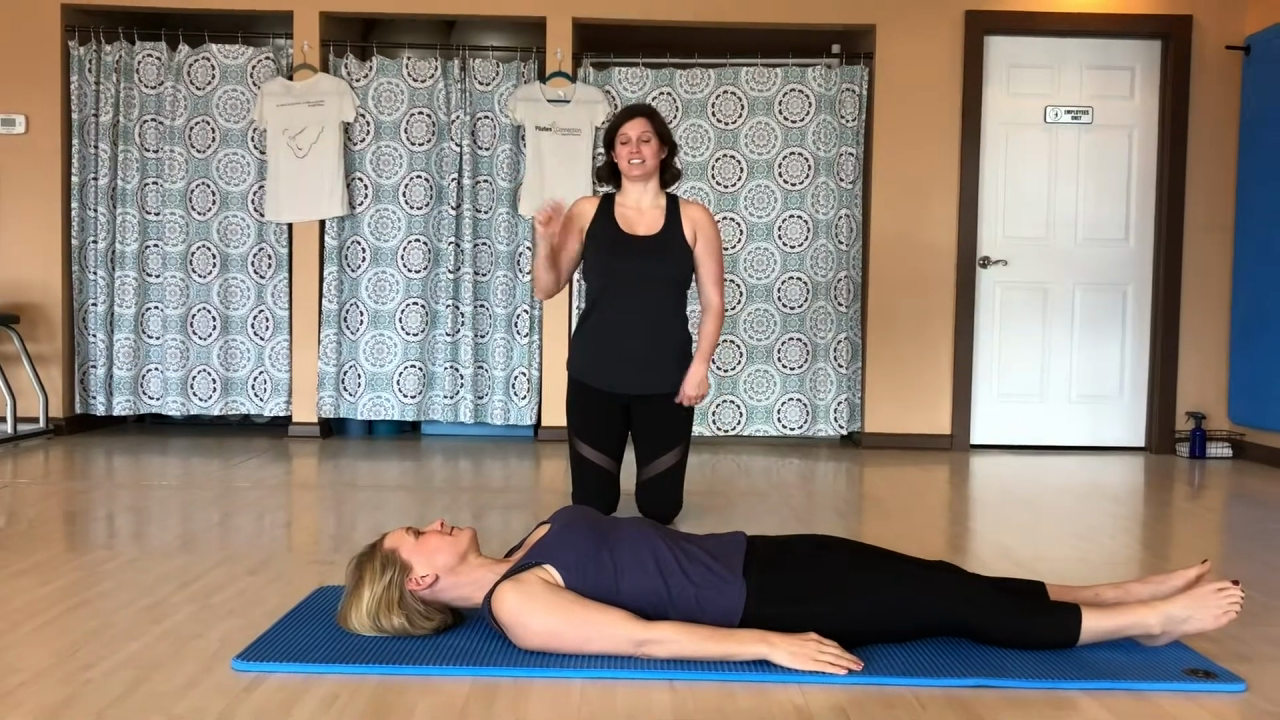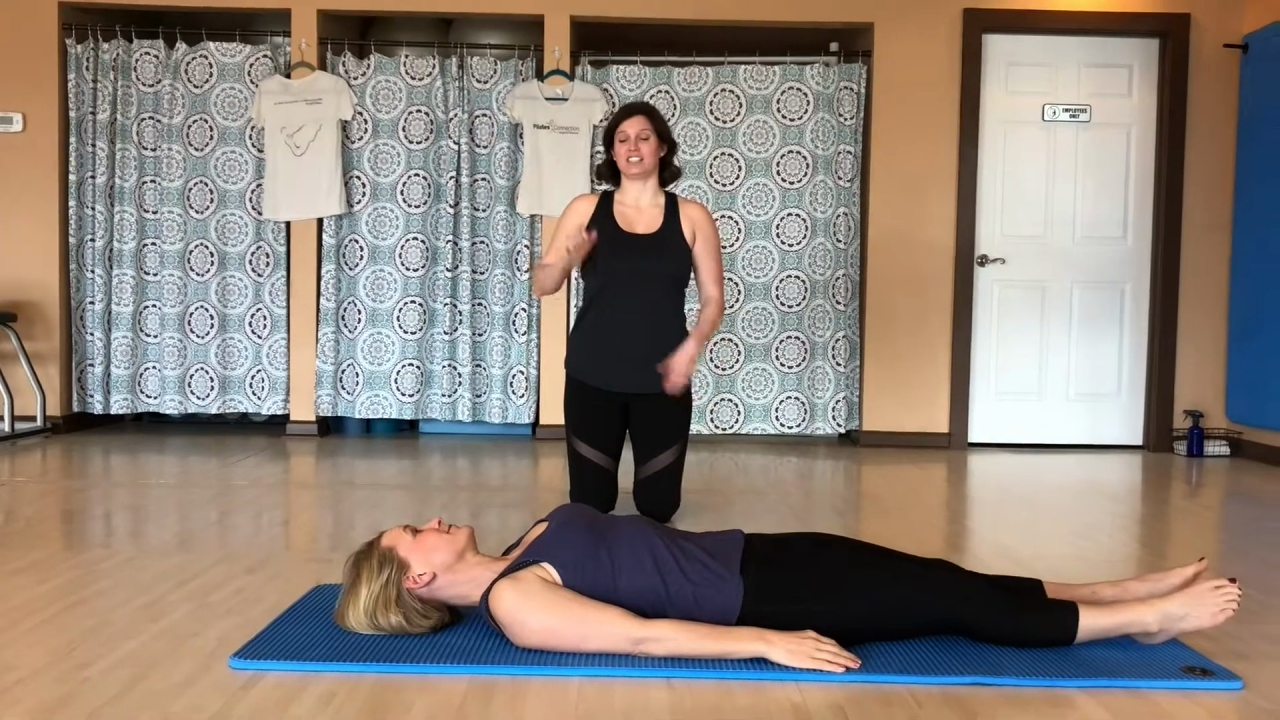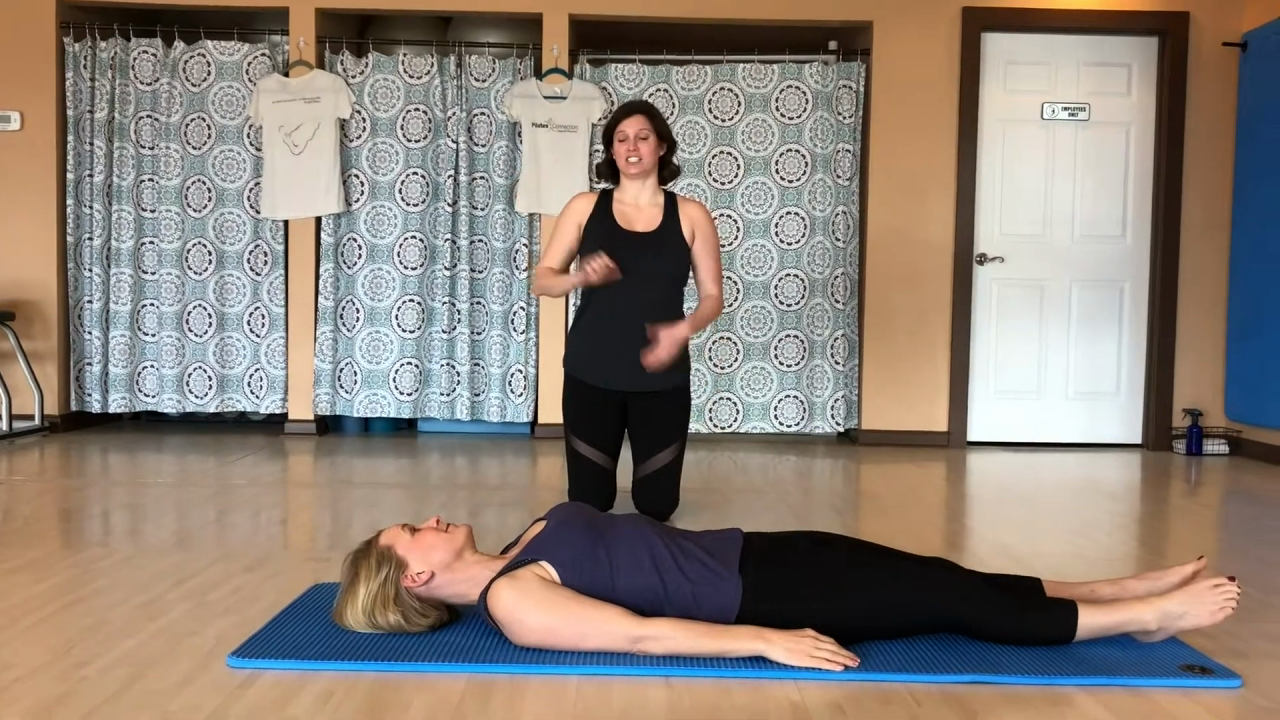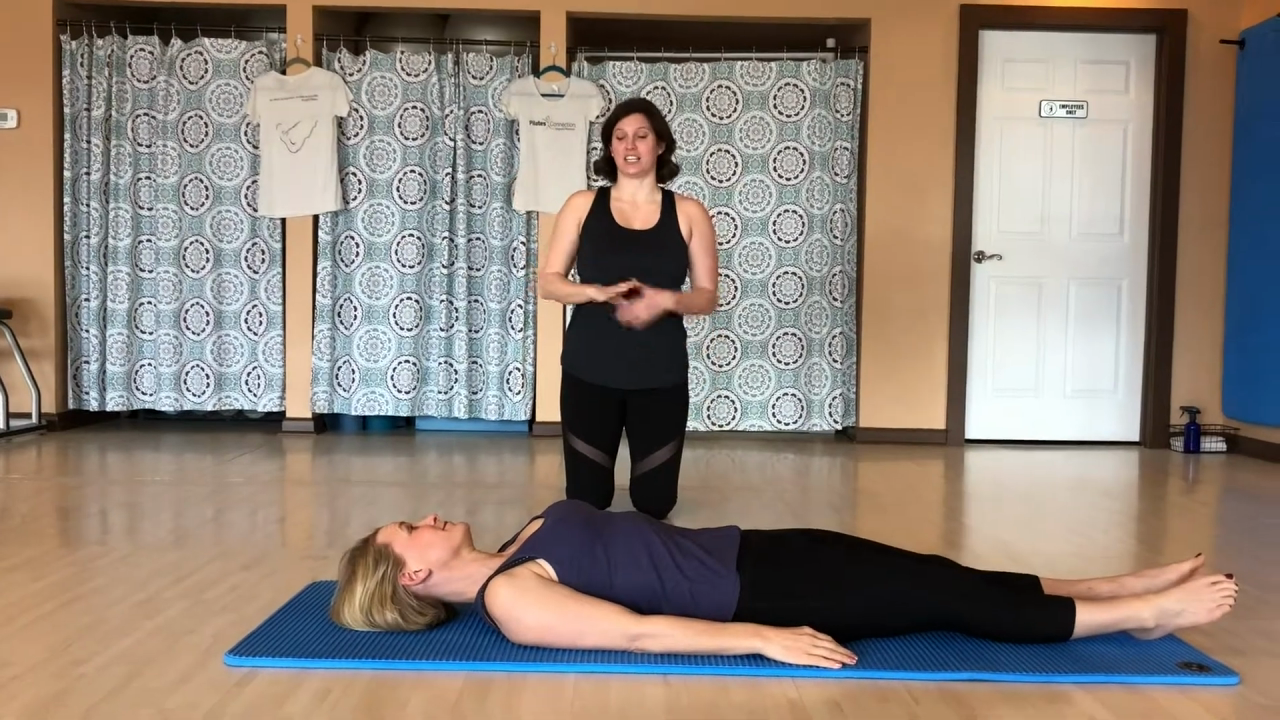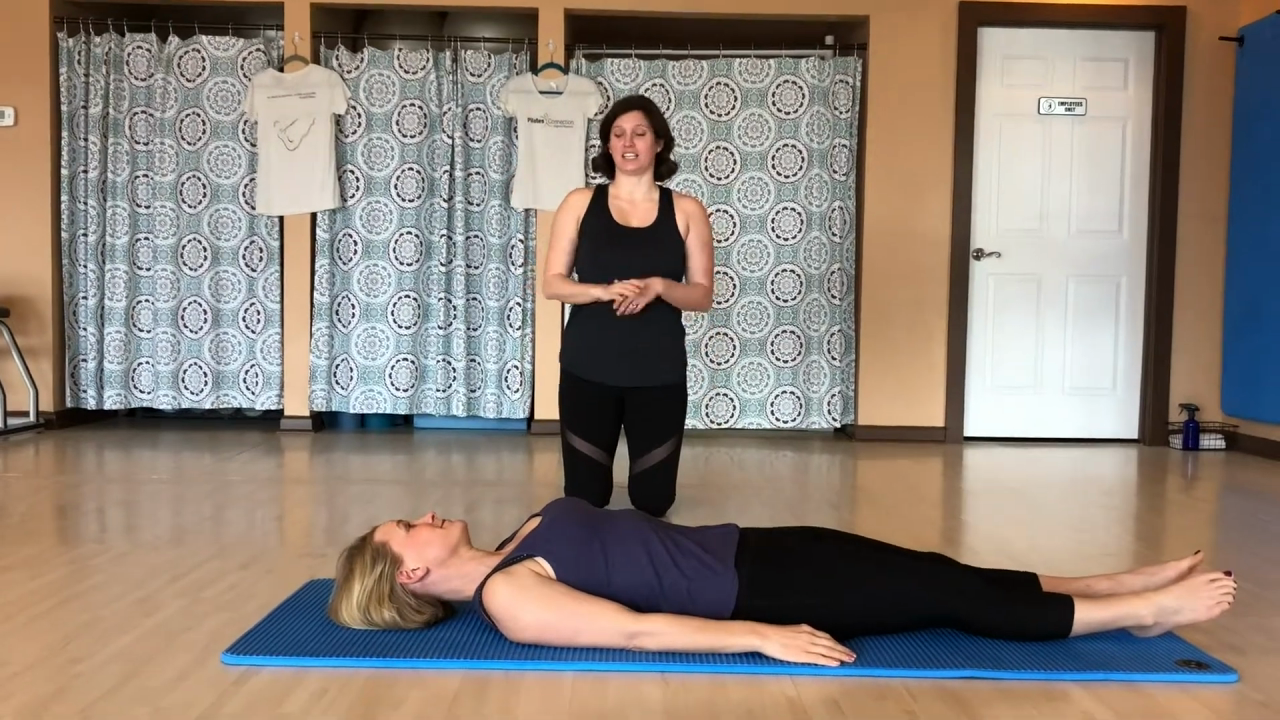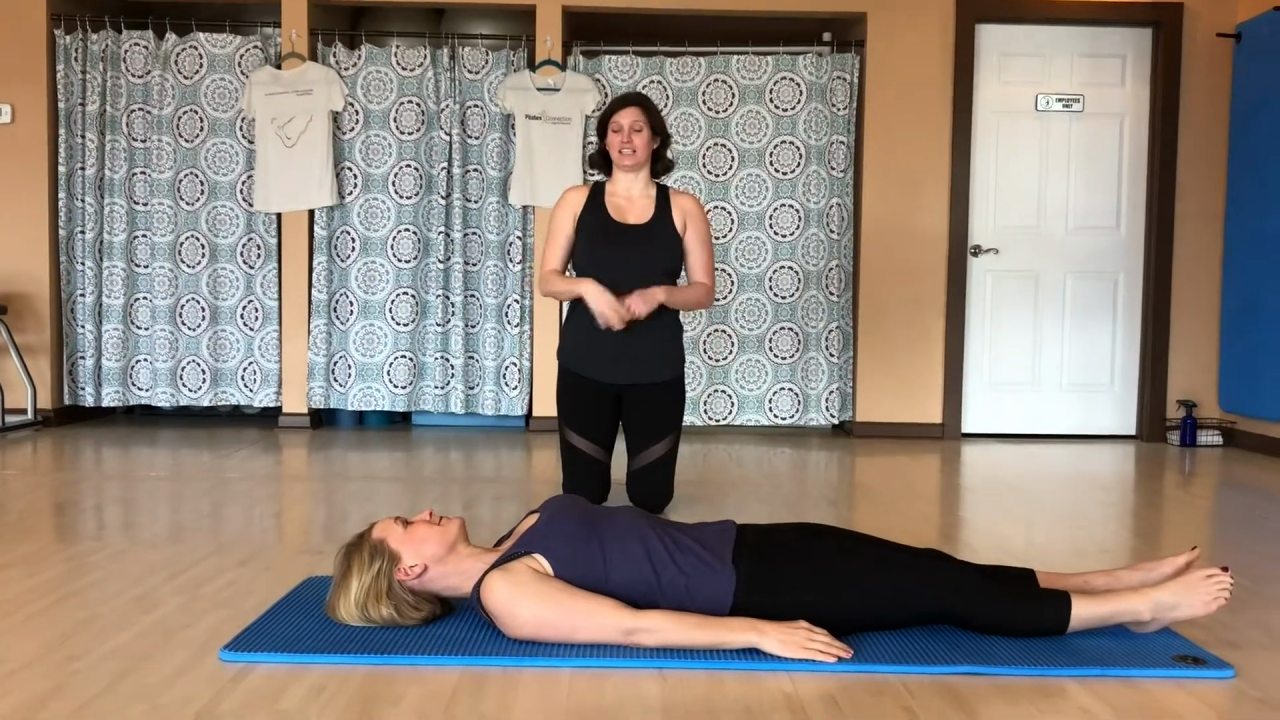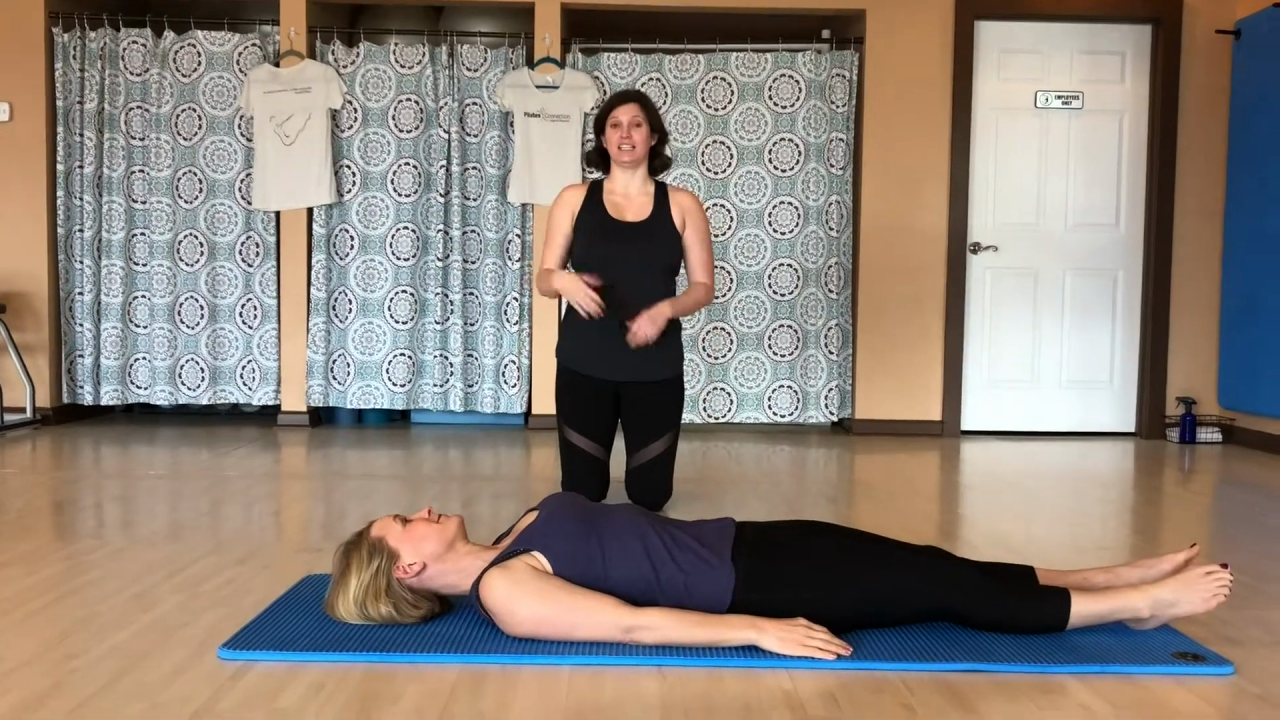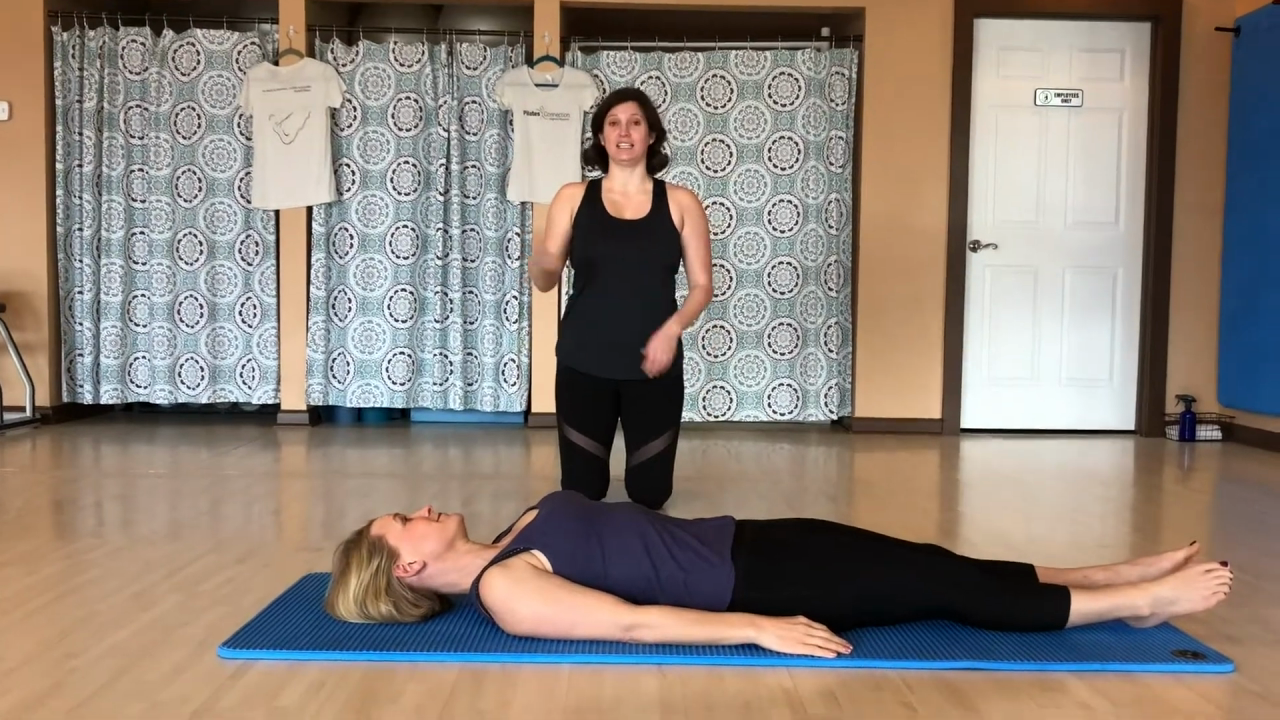
dt=0.1s
person 1, frame 1
left shoulder: (521, 561)
right shoulder: (517, 608)
right elbow: (645, 637)
right wrist: (772, 645)
left hip: (753, 557)
right hip: (752, 600)
left knee: (946, 580)
right knee: (959, 609)
left ankle: (1138, 594)
right ankle: (1153, 620)
person 1, frame 2
left shoulder: (518, 560)
right shoulder: (515, 606)
right elbow: (643, 635)
right wrist: (770, 643)
left hip: (750, 555)
right hip: (749, 599)
left knee: (943, 580)
right knee: (956, 607)
left ankle: (1136, 592)
right ankle: (1151, 619)
person 1, frame 3
left shoulder: (517, 557)
right shoulder: (514, 606)
right elbow: (642, 634)
right wrist: (769, 642)
left hip: (750, 555)
right hip: (750, 597)
left knee: (942, 576)
right knee: (955, 606)
left ankle: (1137, 590)
right ankle: (1150, 616)
person 1, frame 4
left shoulder: (513, 556)
right shoulder: (510, 603)
right elbow: (639, 631)
right wrist: (766, 639)
left hip: (746, 551)
right hip: (746, 595)
left knee: (939, 575)
right knee: (951, 603)
left ankle: (1134, 588)
right ankle: (1148, 613)
person 1, frame 5
left shoulder: (514, 552)
right shoulder: (509, 601)
right elbow: (637, 629)
right wrist: (765, 637)
left hip: (746, 549)
right hip: (745, 591)
left knee: (940, 572)
right knee: (953, 602)
left ankle: (1134, 585)
right ankle: (1143, 612)
person 1, frame 6
left shoulder: (513, 549)
right shoulder: (507, 598)
right elbow: (637, 626)
right wrist: (763, 634)
left hip: (743, 545)
right hip: (742, 589)
left knee: (937, 570)
right knee: (949, 598)
left ankle: (1131, 581)
right ankle: (1140, 607)
person 1, frame 7
left shoulder: (513, 545)
right shoulder: (505, 596)
right elbow: (633, 624)
right wrist: (759, 632)
left hip: (743, 543)
right hip: (740, 584)
left knee: (939, 565)
right knee: (950, 593)
left ankle: (1131, 578)
right ankle: (1140, 604)
person 1, frame 8
left shoulder: (512, 544)
right shoulder: (506, 594)
right elbow: (634, 622)
right wrist: (758, 630)
left hip: (741, 540)
right hip: (739, 584)
left knee: (937, 565)
right knee: (947, 590)
left ankle: (1129, 578)
right ankle: (1140, 601)
person 2, frame 1
left shoulder: (693, 217)
right shoulder: (587, 211)
left elbow: (713, 302)
right elbow: (545, 289)
left wrist: (700, 363)
right wrist: (546, 242)
left hip: (664, 382)
right hip: (595, 377)
left knee: (660, 508)
right knee: (593, 504)
person 2, frame 2
left shoulder: (692, 216)
right shoulder: (585, 209)
left elbow: (712, 298)
right elbow: (543, 285)
left wrist: (693, 345)
right wrist: (566, 259)
left hip: (662, 379)
right hip: (593, 376)
left knee: (658, 506)
right knee: (590, 502)
person 2, frame 3
left shoulder: (691, 214)
right shoulder: (585, 206)
left elbow: (713, 297)
right elbow: (542, 279)
left wrist: (684, 328)
right wrist: (581, 276)
left hip: (662, 378)
right hip: (592, 374)
left knee: (657, 505)
right knee: (589, 502)
person 2, frame 4
left shoulder: (689, 212)
right shoulder: (582, 205)
left elbow: (708, 295)
right elbow: (547, 283)
left wrist: (666, 299)
right wrist: (597, 291)
left hip: (660, 375)
right hip: (589, 372)
left knee: (655, 502)
right knee: (586, 499)
person 2, frame 5
left shoulder: (686, 210)
right shoulder: (580, 203)
left elbow: (703, 292)
right elbow: (550, 283)
left wrist: (659, 287)
right wrist: (605, 291)
left hip: (659, 374)
right hip: (587, 371)
left knee: (653, 501)
right knee: (585, 498)
person 2, frame 6
left shoulder: (683, 207)
right shoulder: (576, 200)
left elbow: (704, 291)
right elbow: (547, 280)
left wrist: (659, 295)
right wrist: (586, 287)
left hip: (657, 371)
right hip: (585, 368)
left knee: (651, 497)
right knee: (583, 494)
person 2, frame 7
left shoulder: (681, 204)
right shoulder: (574, 199)
left elbow: (703, 285)
right elbow: (543, 278)
left wrist: (667, 309)
right wrist: (562, 279)
left hip: (655, 369)
right hip: (584, 365)
left knee: (650, 494)
right knee: (582, 492)
person 2, frame 8
left shoulder: (680, 202)
right shoulder: (573, 197)
left elbow: (701, 285)
right elbow: (543, 279)
left wrist: (673, 327)
right wrist: (541, 264)
left hip: (654, 367)
right hip: (584, 364)
left knee: (650, 493)
right knee: (582, 490)
